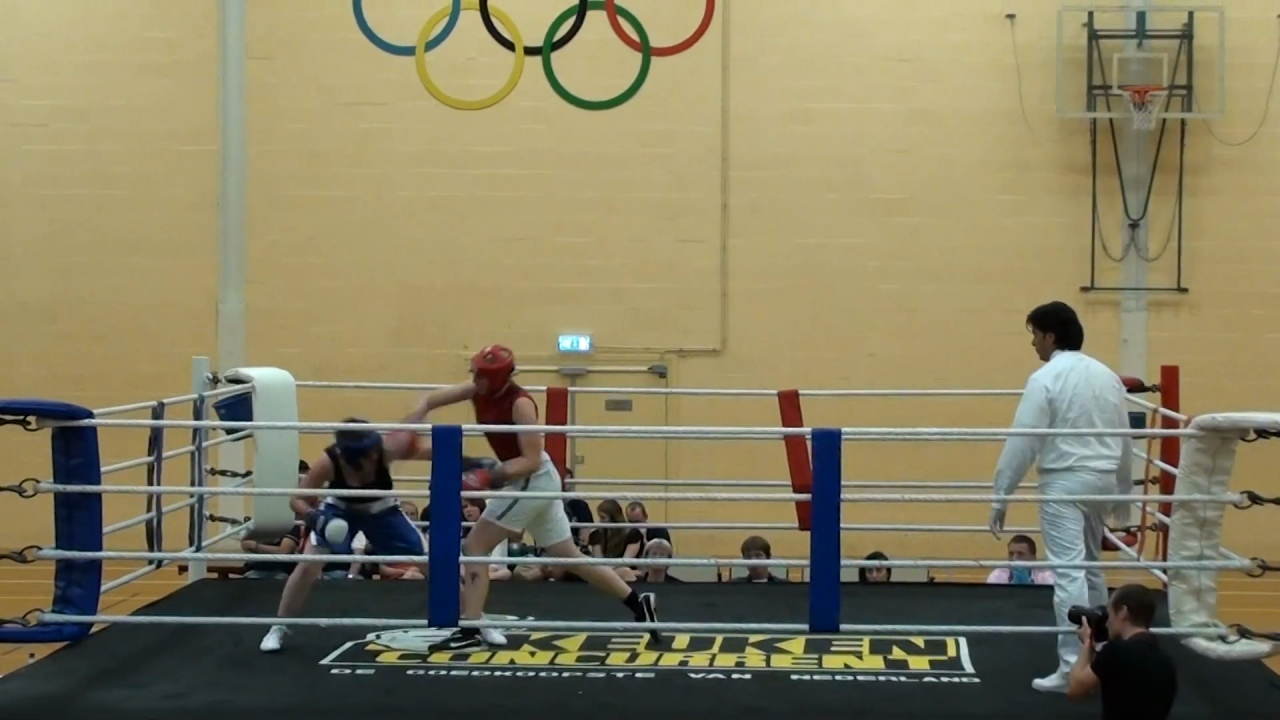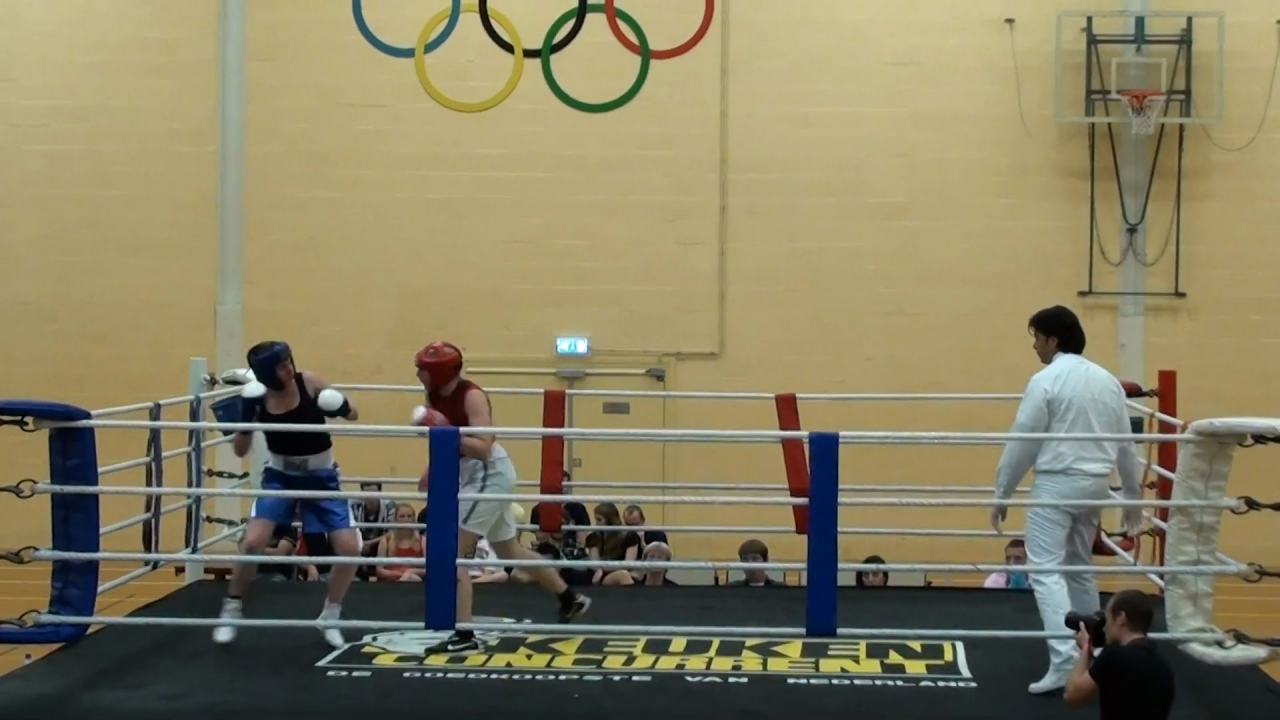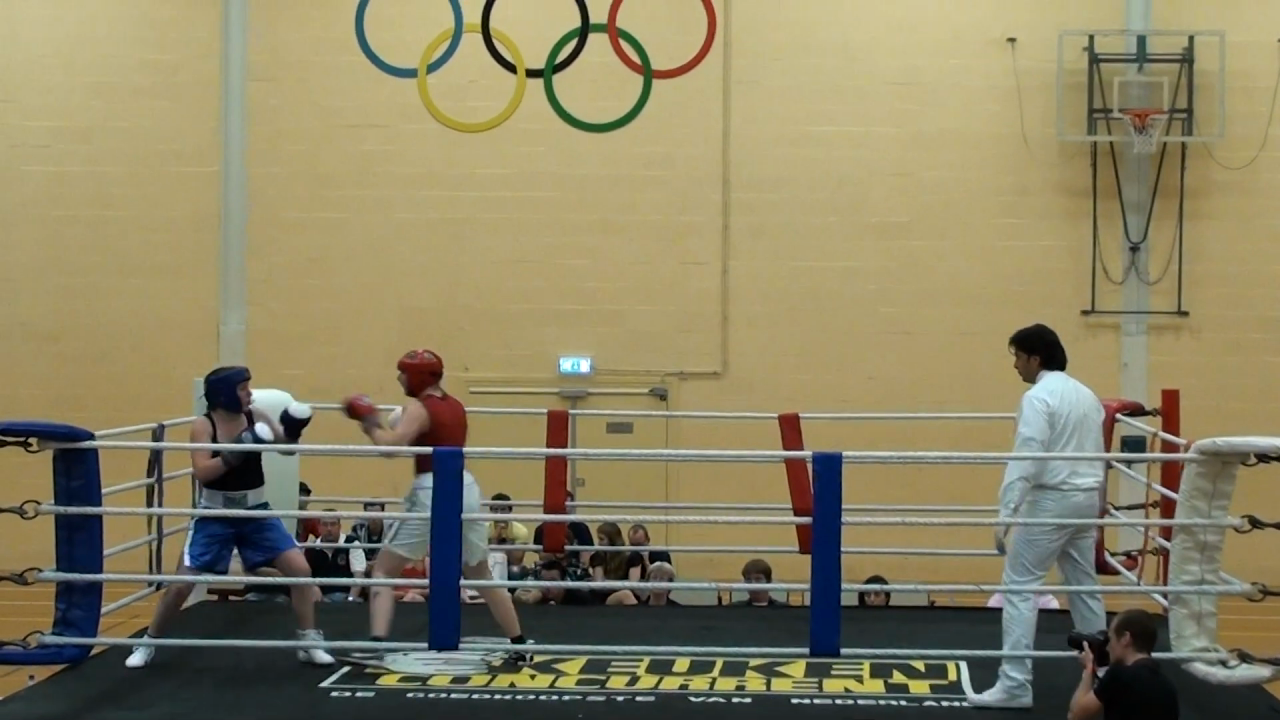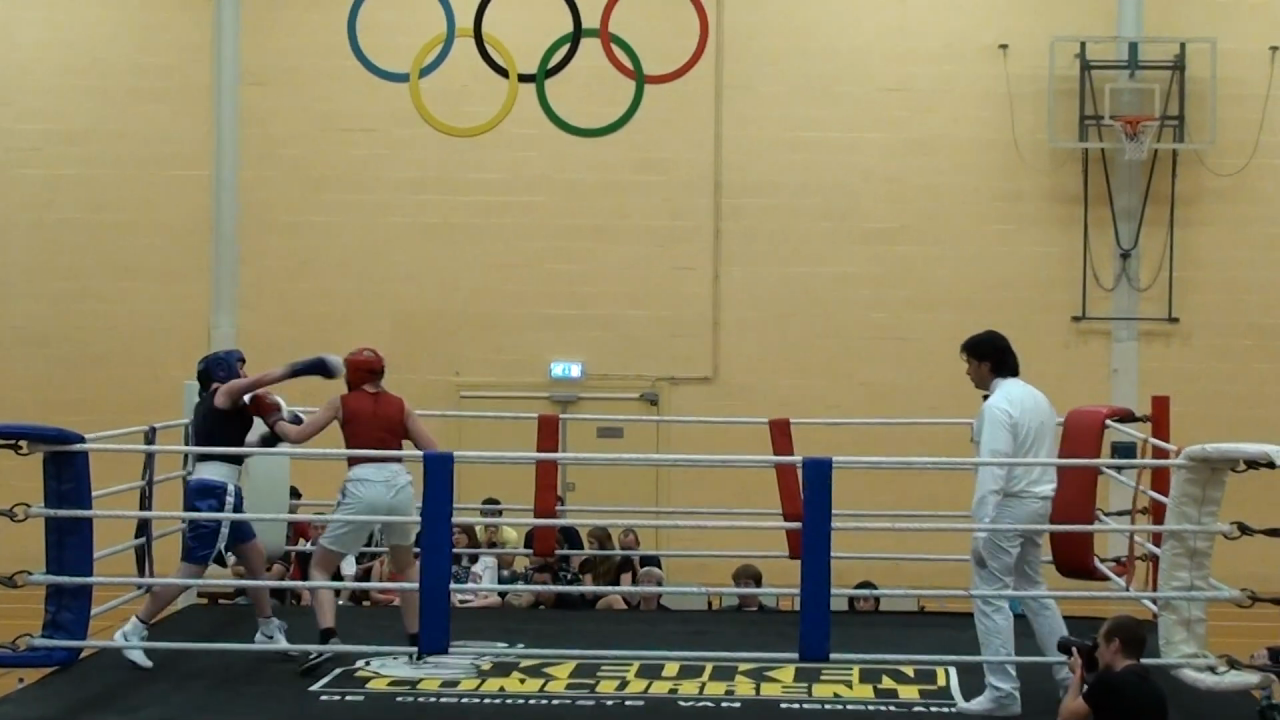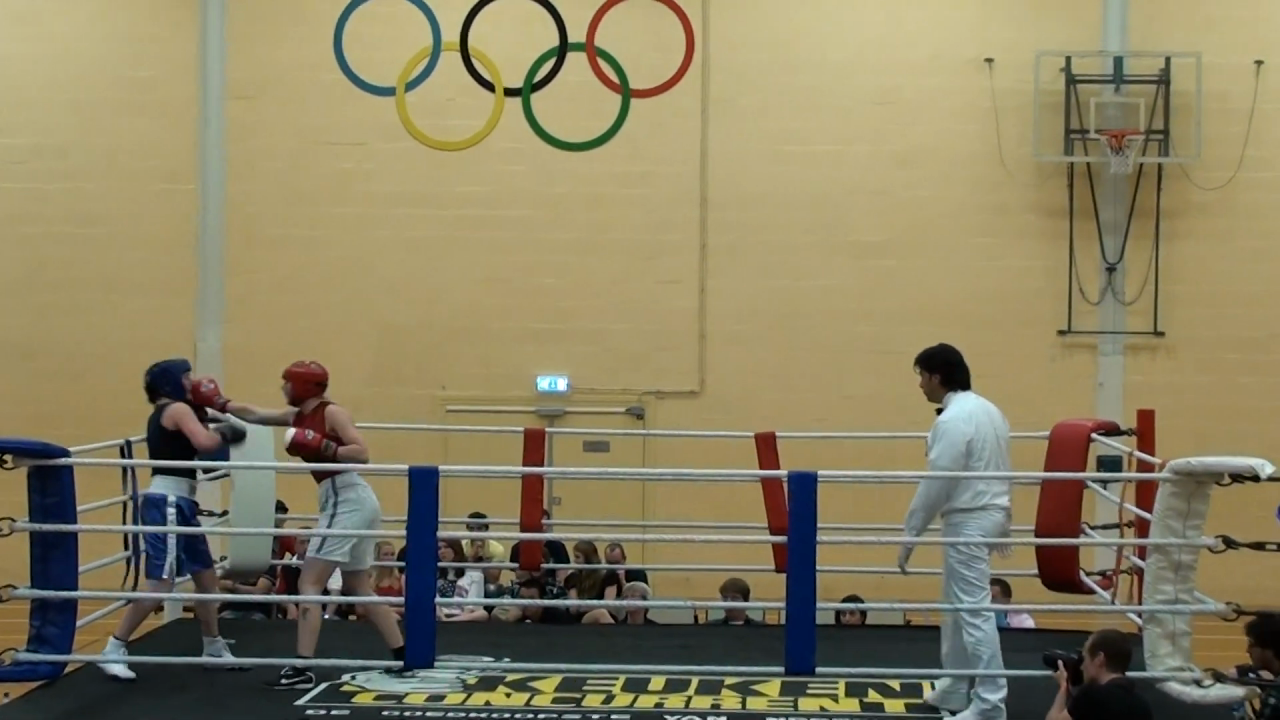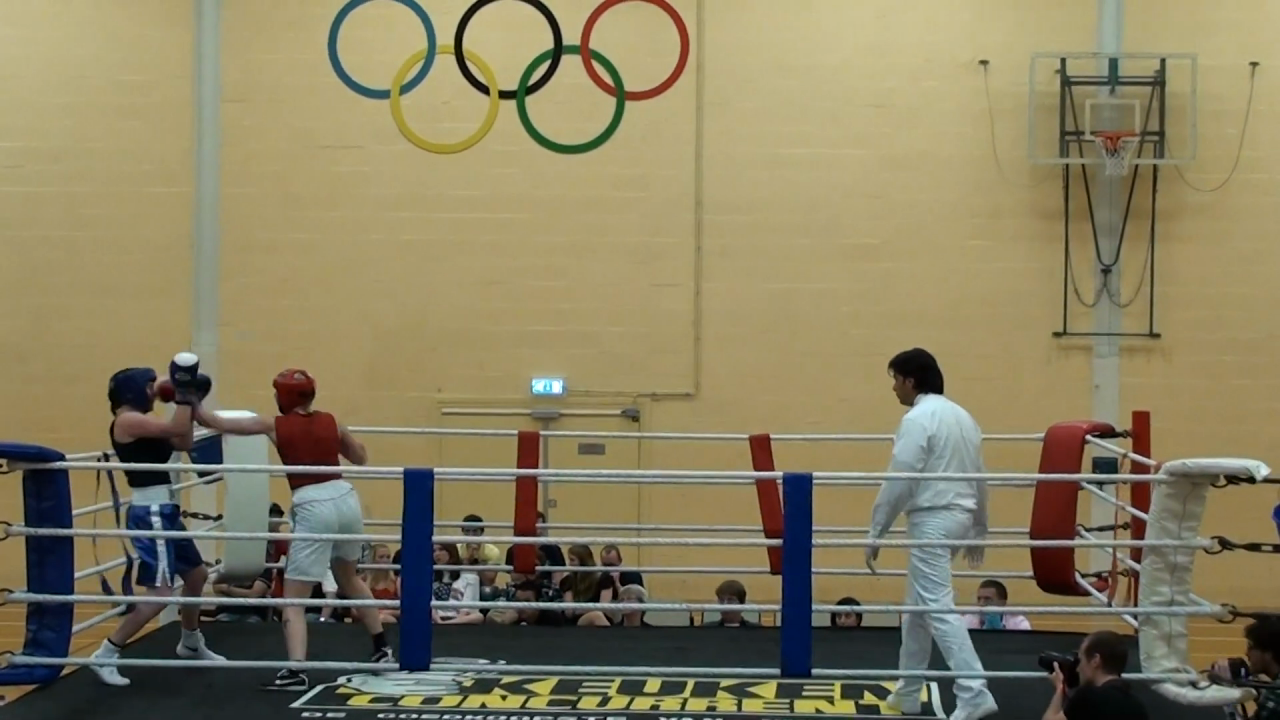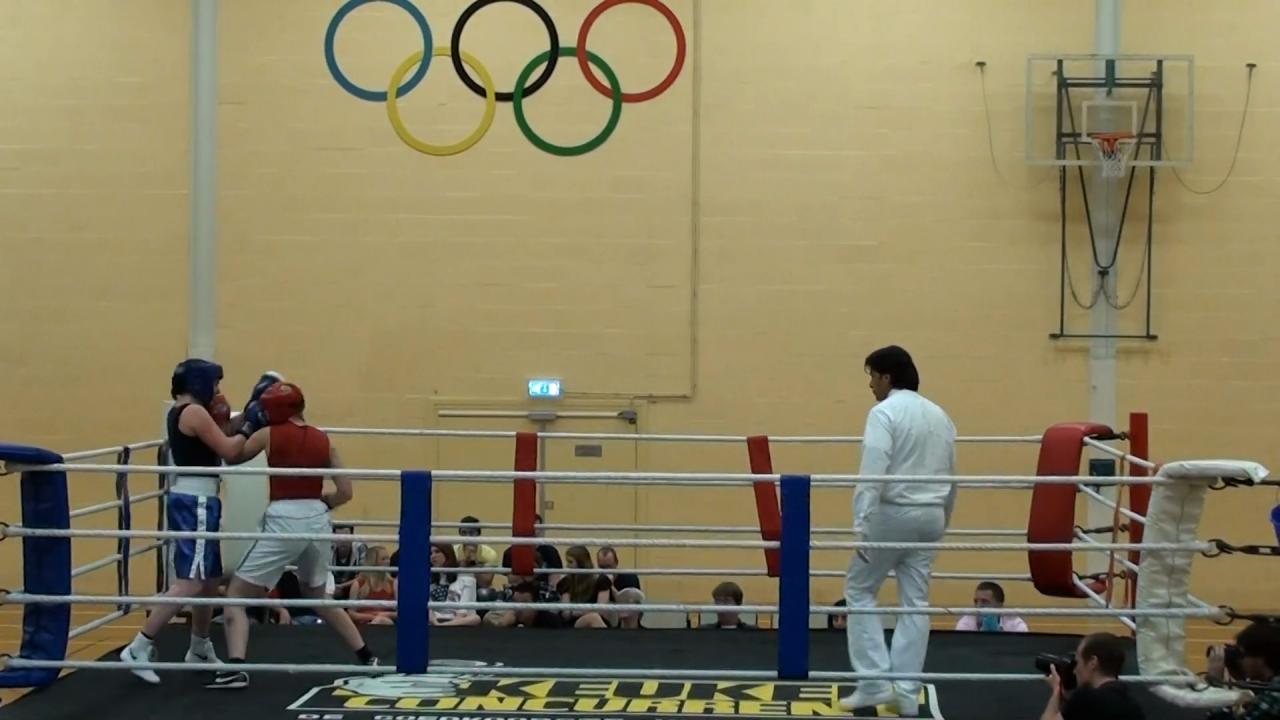
dt=0.3s
person 1, frame 1
left shoulder: (1045, 379)
right shoulder: (1108, 376)
left elbow: (1022, 443)
right elbow: (1124, 439)
left wrist: (1001, 497)
right wrist: (1123, 491)
left hip: (1064, 482)
right hip: (1102, 480)
left knee: (1068, 572)
right knee: (1090, 565)
left ankle: (1075, 668)
person 1, frame 2
left shoulder: (1045, 380)
right shoulder: (1108, 381)
left elbow: (1021, 443)
right elbow: (1125, 444)
left wrist: (1001, 494)
right wrist: (1132, 496)
left hip: (1057, 484)
right hip: (1094, 484)
left knee: (1044, 568)
right knee: (1079, 567)
left ankle: (1064, 659)
person 1, frame 3
left shoulder: (1039, 396)
right shoulder: (1088, 396)
left elbow: (1026, 459)
right elbow: (1097, 457)
left wrist: (1005, 514)
right wrist: (1096, 511)
left hip: (1052, 500)
right hip: (1084, 500)
left knee: (1020, 586)
right knee: (1084, 588)
left ankle: (1015, 684)
person 1, frame 4
left shoulder: (998, 405)
right shoulder: (1037, 399)
left elbow: (993, 471)
left wrist: (981, 528)
left hip: (1008, 507)
right hip: (1036, 504)
left knee: (990, 597)
right knee: (1033, 590)
right ankle: (1066, 670)
person 1, frame 5
left shoulder: (952, 421)
right shoulder: (990, 411)
left elbow: (935, 486)
right elbow: (1002, 471)
left wrist: (910, 537)
right wrist: (1002, 520)
left hip: (968, 521)
right hip: (991, 515)
left knee: (973, 611)
right knee: (959, 604)
right ankle: (954, 687)
person 1, frame 6
left shoulder: (916, 419)
right shoulder: (962, 417)
left elbow: (896, 483)
right elbow: (978, 480)
left wrist: (876, 533)
right wrist: (980, 530)
left hip: (931, 520)
right hip: (960, 519)
left knee: (937, 609)
right knee: (922, 601)
person 1, frame 7
left shoulder: (884, 412)
right shoulder: (939, 416)
left elbow: (872, 474)
right elbow: (950, 479)
left wrist: (861, 525)
right wrist: (941, 523)
left hip: (893, 513)
right hip: (930, 516)
left knee: (859, 591)
right knee: (915, 603)
left ankle: (874, 682)
right ankle: (906, 693)
person 2, frame 1
left shoulder: (520, 403)
right shoulder: (479, 390)
left elbow: (531, 461)
right elbow: (436, 399)
left wrist: (492, 477)
left hip: (532, 481)
right hip: (525, 481)
left knee: (474, 547)
right knee: (571, 557)
left ankle: (469, 631)
right ankle: (636, 603)
person 2, frame 2
left shoulder: (471, 394)
right shoulder: (440, 394)
left elbow: (482, 447)
left wrist: (445, 428)
left hip: (488, 475)
right hip: (472, 475)
left knee: (452, 551)
right knee: (512, 551)
left ankle: (464, 635)
right ankle: (569, 597)
person 2, frame 3
left shoulder: (417, 408)
right shoulder: (456, 406)
left elbow: (392, 445)
left wrist: (368, 419)
left hip: (433, 495)
right hip: (467, 493)
left knee: (382, 571)
right knee: (482, 578)
left ankle: (376, 645)
right ankle: (519, 647)
person 2, frame 4
left shoulder: (343, 401)
right shoulder: (399, 405)
left elbow: (299, 435)
right elbow: (430, 450)
left wrist: (275, 423)
left hip: (361, 488)
right hip: (399, 485)
left knee: (319, 568)
right knee: (403, 566)
left ankle: (326, 639)
right ankle: (415, 643)
person 2, frame 5
left shoulder: (332, 412)
right shoulder: (301, 415)
left elbow: (362, 454)
right elbow: (258, 414)
left wrist: (323, 447)
right wrist: (219, 403)
left hip: (348, 500)
right hip: (356, 502)
left knee: (310, 585)
right knee: (359, 589)
left ankle: (302, 669)
right ankle: (404, 657)
person 2, frame 6
left shoulder: (274, 424)
right shoulder: (330, 421)
left elbow: (221, 425)
right elbow: (360, 459)
left hip: (312, 510)
right hip: (346, 501)
left knee: (294, 600)
right knee: (348, 577)
left ankle: (296, 672)
right ankle: (381, 647)
person 2, frame 7
left shoulder: (269, 434)
right shoulder: (323, 440)
left elbow: (234, 456)
right elbow: (345, 492)
left hip: (283, 524)
right hip: (318, 523)
left knee: (236, 597)
right knee: (319, 598)
left ankle: (236, 669)
right ankle: (366, 658)
person 3, frame 1
left shoulder: (384, 448)
right shoulder: (327, 461)
right elbow: (297, 498)
right wrist: (314, 520)
left hip: (382, 512)
right hip: (341, 512)
right knee: (308, 566)
right ankle: (279, 628)
person 3, frame 2
left shoulder: (309, 382)
right shoulder: (255, 397)
left elbow: (352, 417)
right elbow: (241, 450)
left wrist: (341, 407)
right wrist: (243, 422)
left hip: (322, 475)
right hip: (280, 475)
left knee: (349, 547)
right knee: (253, 542)
left ankle: (329, 619)
right ankle: (232, 609)
person 3, frame 3
left shoulder: (256, 416)
right shoulder: (203, 425)
left elbow: (287, 443)
right elbow: (202, 473)
left wrist: (292, 428)
right wrist: (236, 452)
left hip: (255, 510)
right hip: (215, 515)
left knee: (299, 568)
right knee: (181, 583)
left ankle: (309, 642)
right ankle: (148, 643)
person 3, frame 4
left shoulder: (211, 402)
right shoulder: (228, 392)
left elbow: (236, 441)
right elbow: (264, 378)
left wrist: (271, 434)
right wrist: (303, 367)
left hip: (212, 487)
right hip: (216, 489)
left knee: (255, 557)
right knee: (192, 570)
left ankle: (269, 631)
right ankle: (133, 631)
person 3, frame 5
left shoulder: (162, 415)
right shoulder: (177, 410)
left elbow: (188, 444)
right elbow: (205, 444)
left wrist: (200, 413)
right wrist: (225, 433)
left hip: (178, 504)
right hip: (167, 504)
left knee: (207, 578)
right knee: (160, 585)
left ankle: (214, 649)
right ankle: (113, 651)
person 3, frame 6
left shoulder: (142, 423)
right shoulder: (128, 421)
left elbow: (181, 442)
right elbow: (174, 429)
left wrist: (189, 399)
right wrist: (184, 395)
left hip: (163, 511)
right hip: (150, 515)
left knee: (196, 576)
right knee: (159, 594)
left ankle: (193, 644)
right ankle: (105, 656)
person 3, frame 7
left shoulder: (179, 413)
right shoulder: (195, 412)
left elbow: (213, 447)
right elbow: (230, 452)
left wrist: (224, 418)
right wrist: (250, 424)
left hip: (192, 501)
right hip: (195, 503)
left knee: (210, 582)
right knee: (189, 585)
left ankle: (200, 650)
right ankle: (139, 649)
